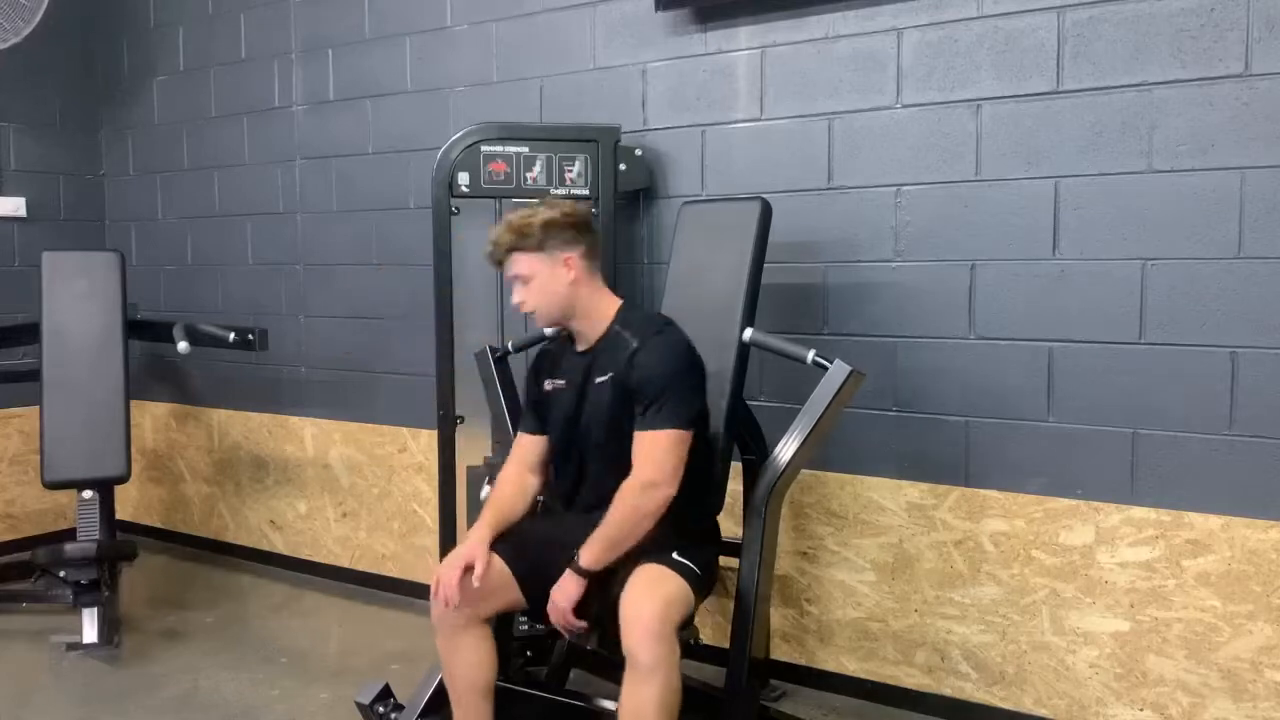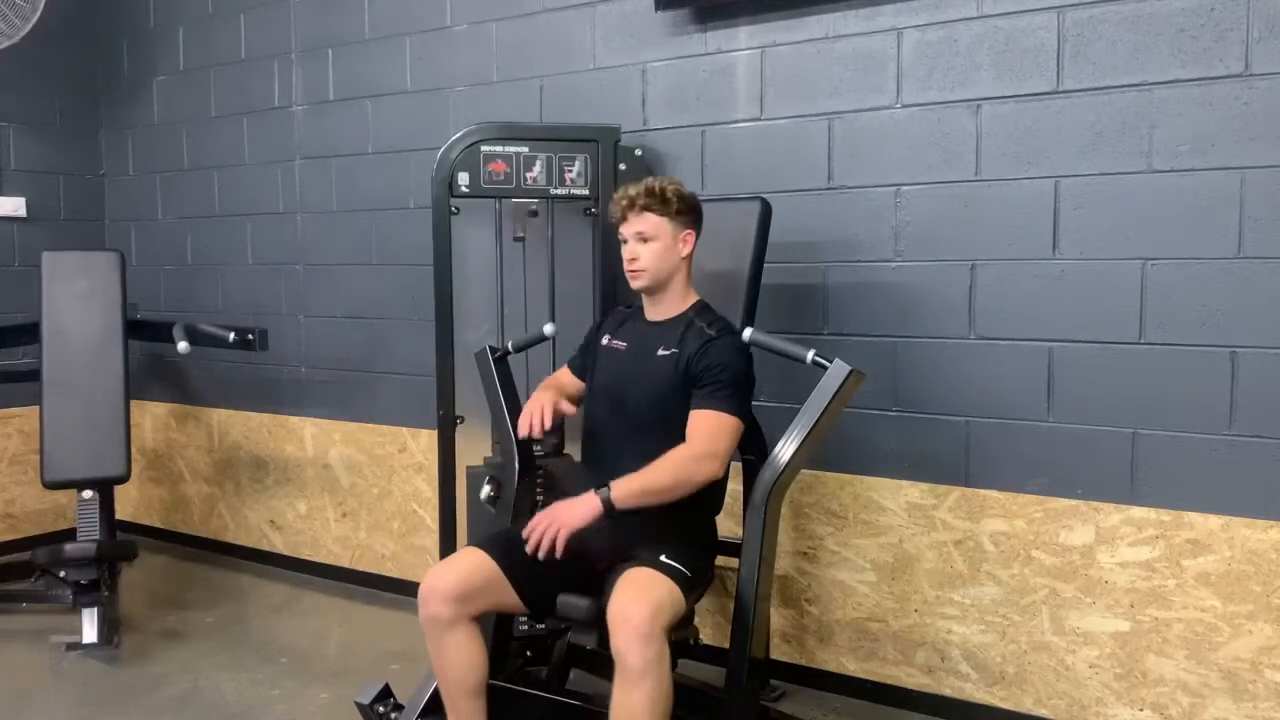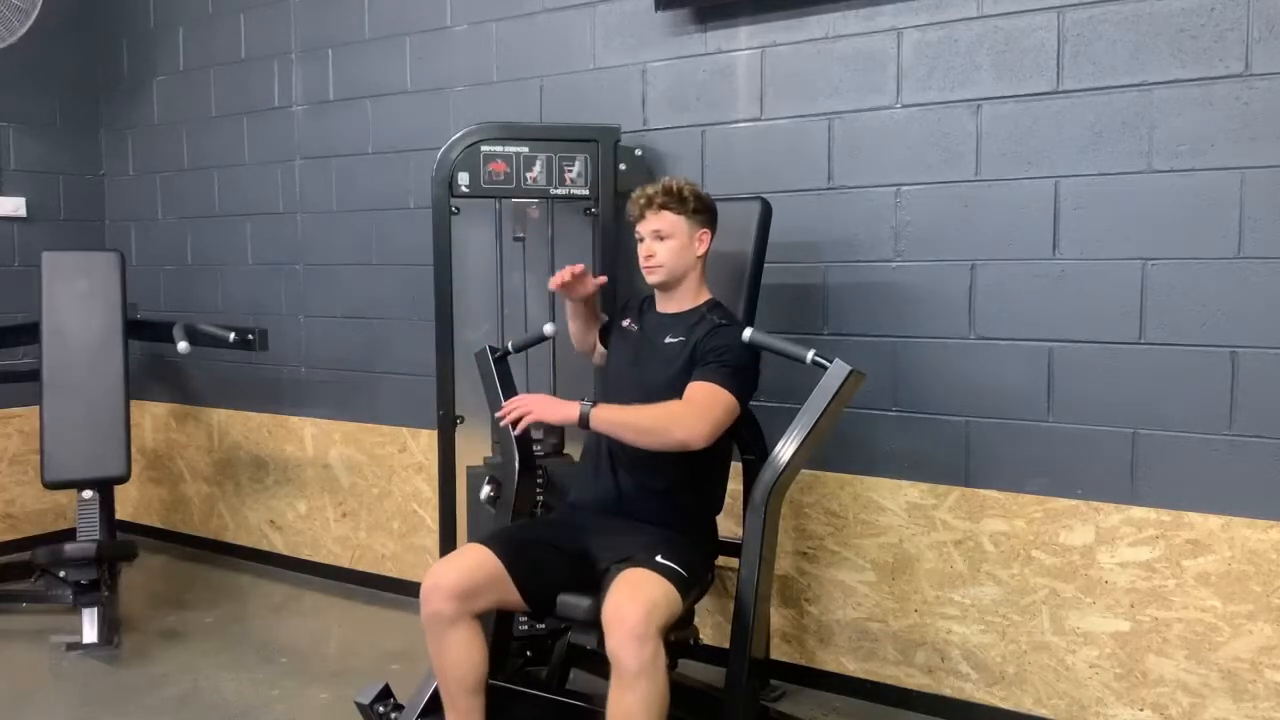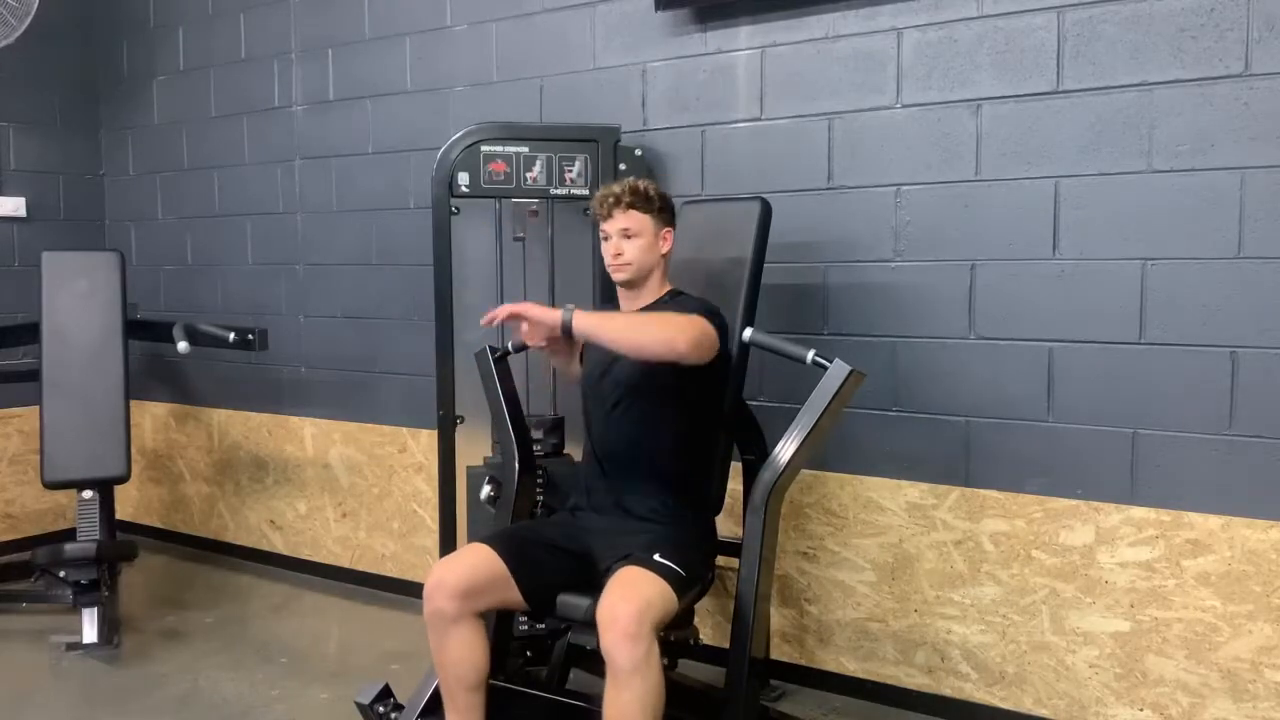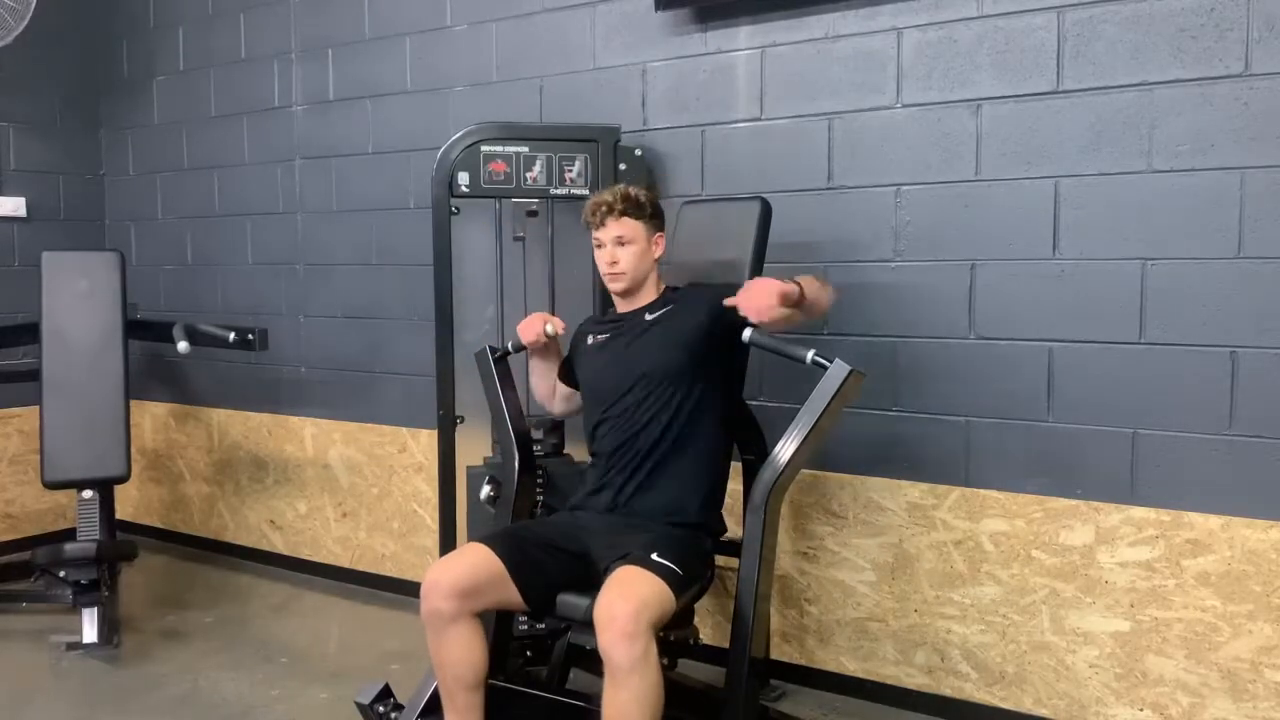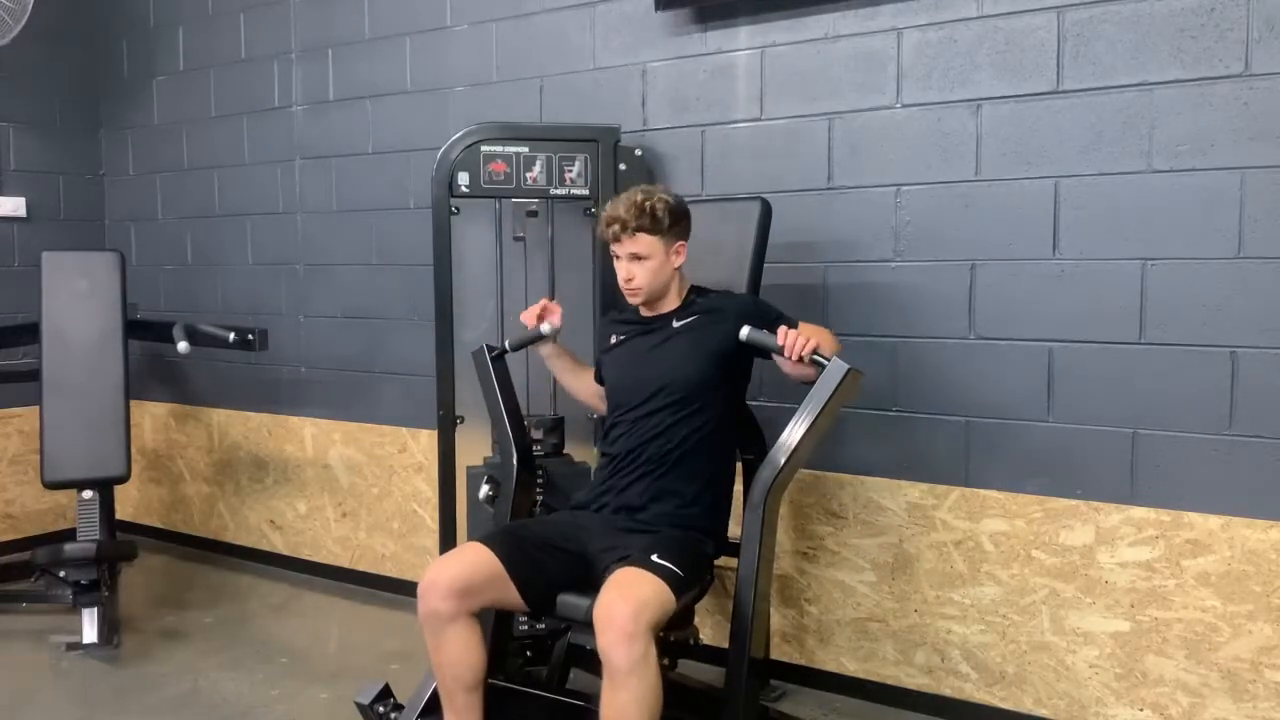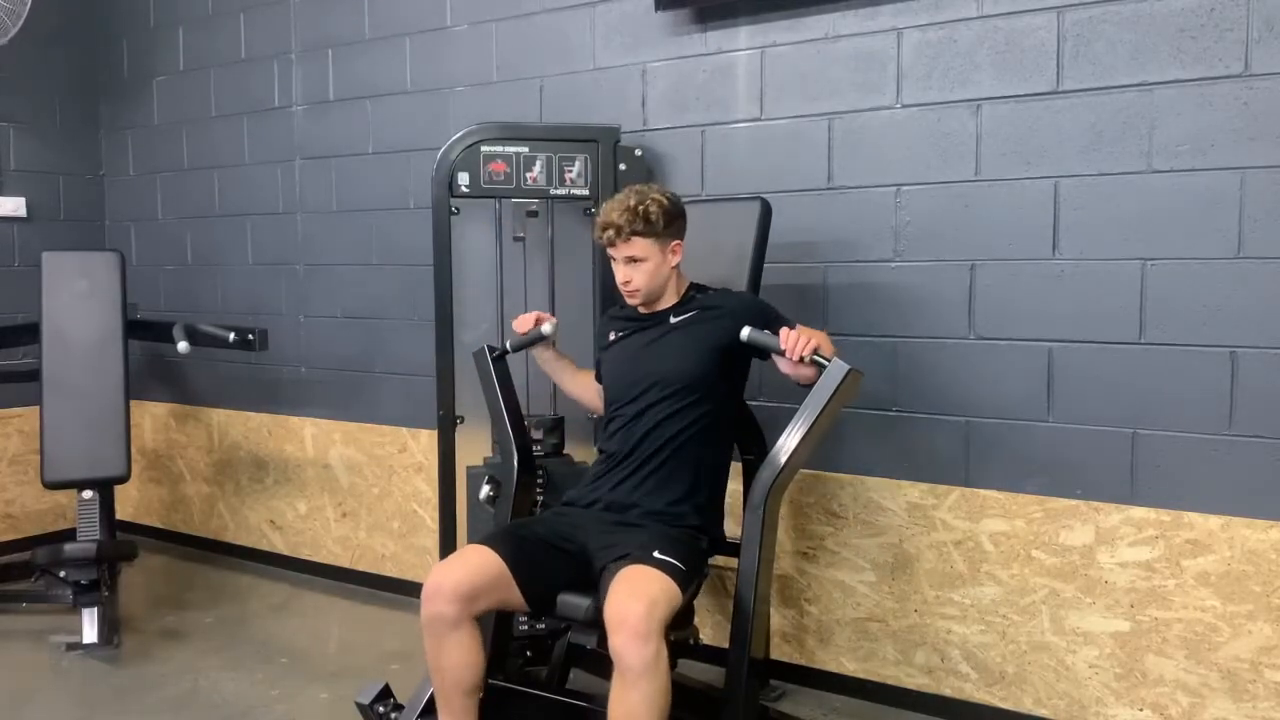
dt=0.4s
person 1, frame 1
left shoulder: (657, 350)
right shoulder: (549, 360)
left elbow: (654, 485)
right elbow: (525, 468)
left wrist: (579, 572)
right wrist: (479, 534)
left hip: (668, 531)
right hip: (575, 525)
left knee: (644, 620)
right knee: (456, 592)
person 1, frame 2
left shoulder: (717, 345)
right shoulder: (612, 326)
left elbow: (705, 458)
right elbow: (565, 385)
left wrist: (599, 501)
right wrist: (546, 394)
left hip: (667, 532)
right hip: (588, 520)
left knee: (632, 621)
right knee: (440, 593)
person 1, frame 3
left shoulder: (724, 338)
right shoulder: (633, 313)
left elbow: (692, 427)
right elbow: (588, 344)
left wrist: (575, 411)
right wrist: (575, 299)
left hip: (667, 531)
right hip: (586, 516)
left knee: (629, 622)
right knee: (443, 589)
person 1, frame 4
left shoulder: (693, 315)
right shoulder: (608, 324)
left elbow: (675, 341)
left wrist: (562, 317)
right wrist: (555, 339)
left hip: (664, 529)
right hip: (585, 519)
left knee: (623, 620)
right knee: (446, 587)
person 1, frame 5
left shoulder: (701, 307)
right shoulder: (590, 334)
left elbow: (820, 299)
right elbow: (557, 402)
left wrist: (788, 292)
right wrist: (539, 349)
left hip: (669, 529)
right hip: (585, 519)
left knee: (620, 618)
right knee: (443, 586)
person 1, frame 6
left shoulder: (727, 316)
right shoulder: (615, 328)
left elbow: (820, 349)
left wrist: (809, 347)
right wrist: (549, 345)
left hip: (670, 532)
right hip: (588, 519)
left knee: (621, 620)
right knee: (441, 586)
person 1, frame 7
left shoulder: (727, 313)
right shoulder: (614, 324)
left elbow: (815, 360)
left wrist: (807, 349)
right wrist: (545, 352)
left hip: (665, 528)
right hip: (583, 514)
left knee: (632, 620)
right knee: (444, 592)
